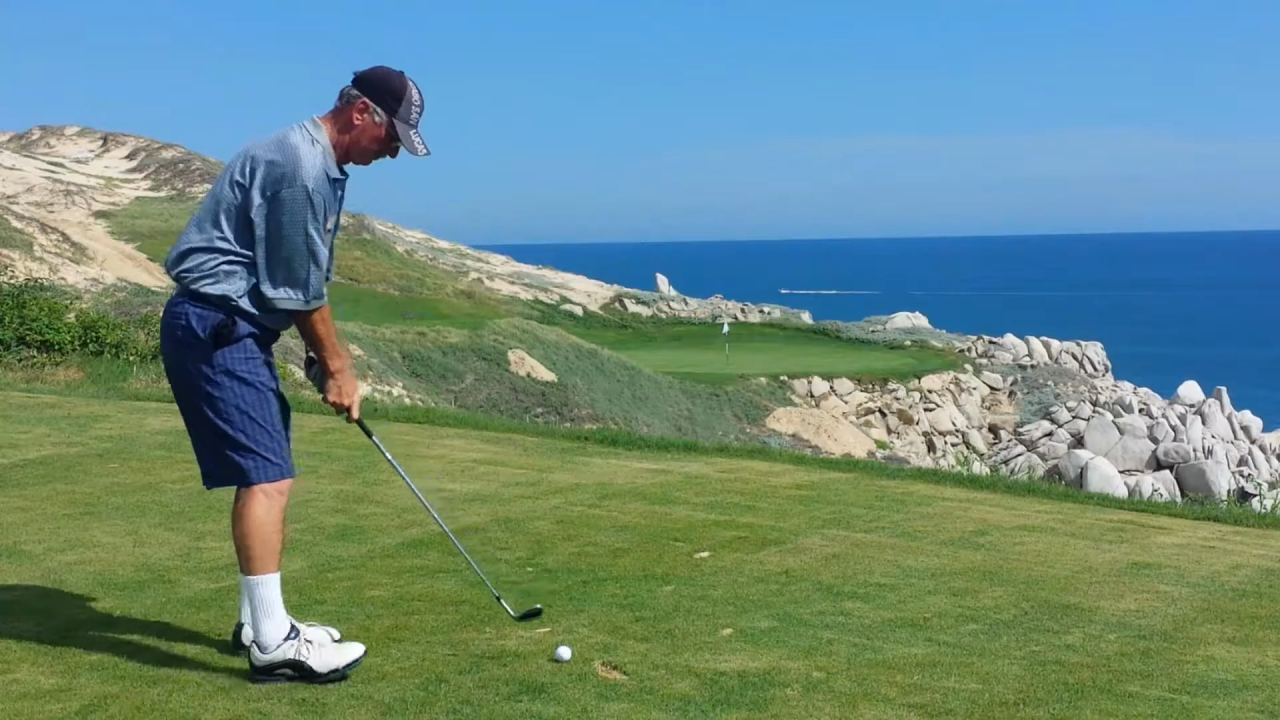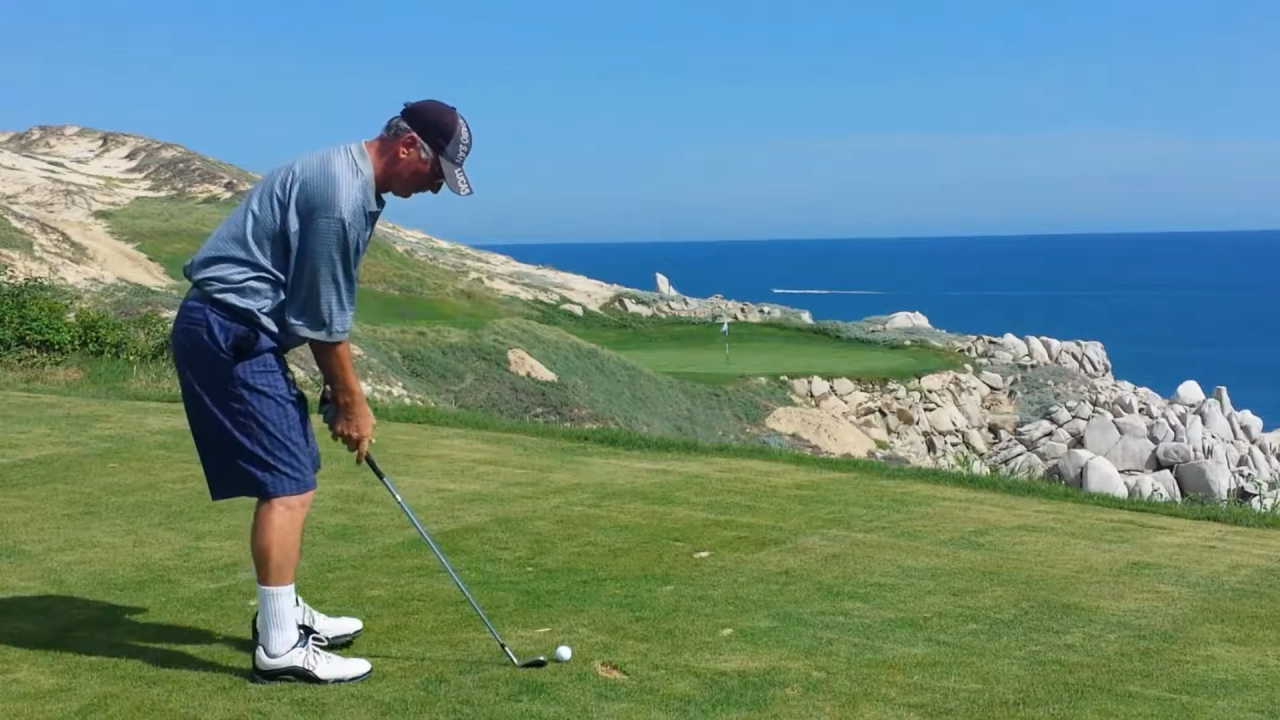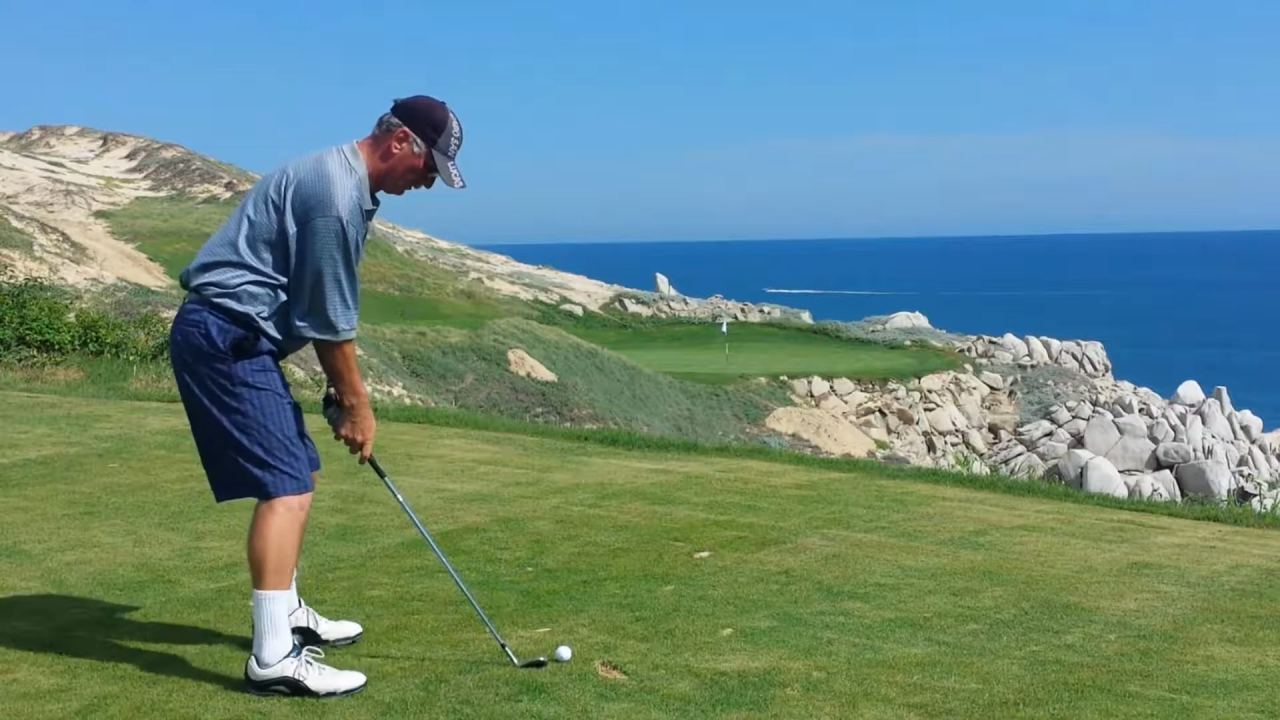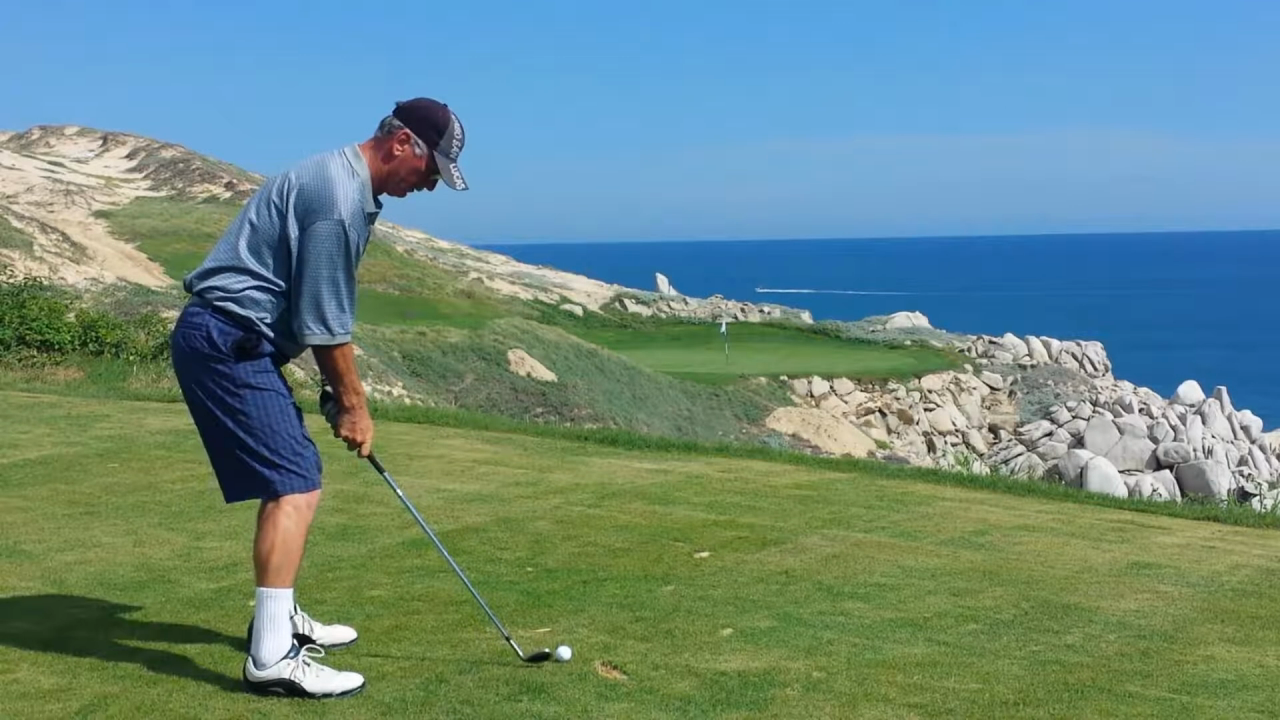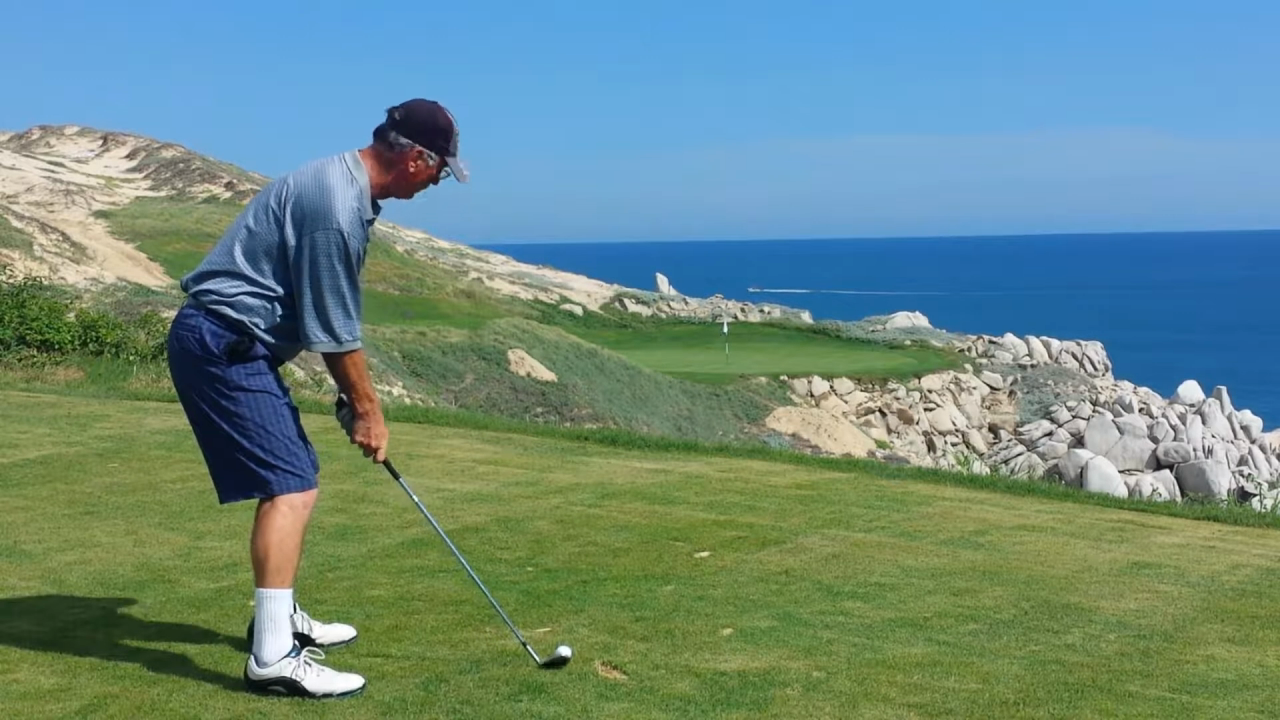
dt=0.7s
person 1, frame 1
left shoulder: (311, 159)
right shoulder: (300, 168)
left elbow: (293, 279)
right elbow: (298, 287)
left wrist: (323, 353)
right wrist: (337, 365)
left hip: (230, 327)
right hip: (215, 326)
left knee: (262, 474)
right knee: (267, 475)
left ankle: (262, 619)
right ankle: (271, 641)
person 1, frame 2
left shoulder: (350, 179)
right shoulder: (340, 195)
left elbow: (321, 306)
right elbow: (324, 318)
left wrist: (342, 392)
right wrist: (351, 402)
left hip: (237, 332)
right hip: (229, 334)
left knee: (294, 472)
right knee: (287, 485)
left ankle: (281, 613)
right ankle: (280, 647)
person 1, frame 3
left shoulder: (345, 182)
right shoulder: (336, 194)
left elbow: (325, 310)
right elbow: (330, 317)
left wrist: (341, 392)
right wrist: (356, 405)
left hip: (235, 337)
right hip: (229, 338)
left knee: (298, 472)
right knee: (286, 487)
left ankle: (285, 615)
right ankle: (274, 658)
person 1, frame 4
left shoulder: (345, 182)
right shoulder: (337, 196)
left elbow: (321, 312)
right elbow: (324, 321)
left wrist: (340, 393)
right wrist: (353, 404)
left hip: (235, 341)
right hip: (229, 343)
left knee: (293, 478)
right knee: (295, 487)
left ankle: (278, 618)
right ankle: (272, 659)
person 1, frame 5
left shoulder: (348, 189)
right shoulder: (335, 206)
left elbow: (335, 316)
right elbow: (333, 327)
left wrist: (353, 395)
right wrist: (368, 409)
left hip: (235, 344)
right hip: (222, 345)
left knee: (295, 480)
right knee: (289, 487)
left ankle: (278, 617)
right ankle: (274, 658)
